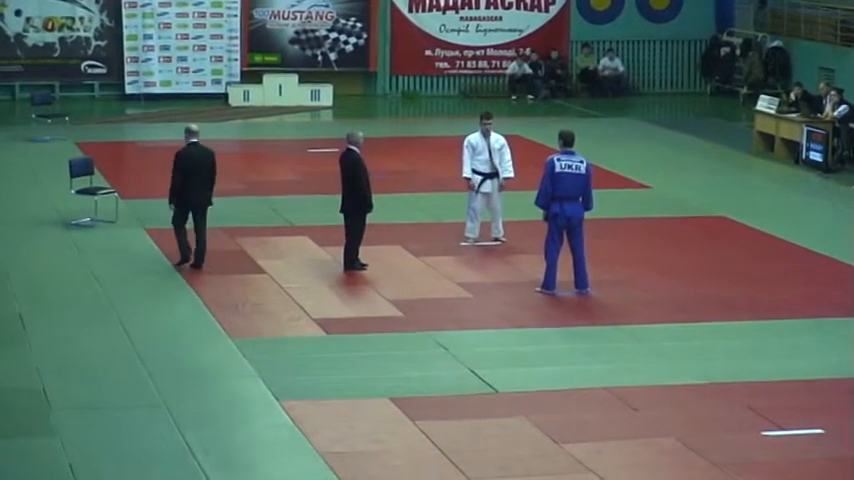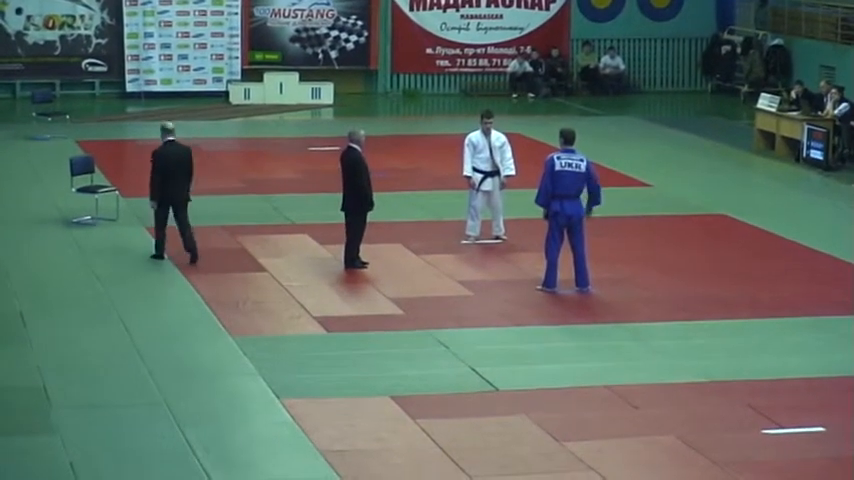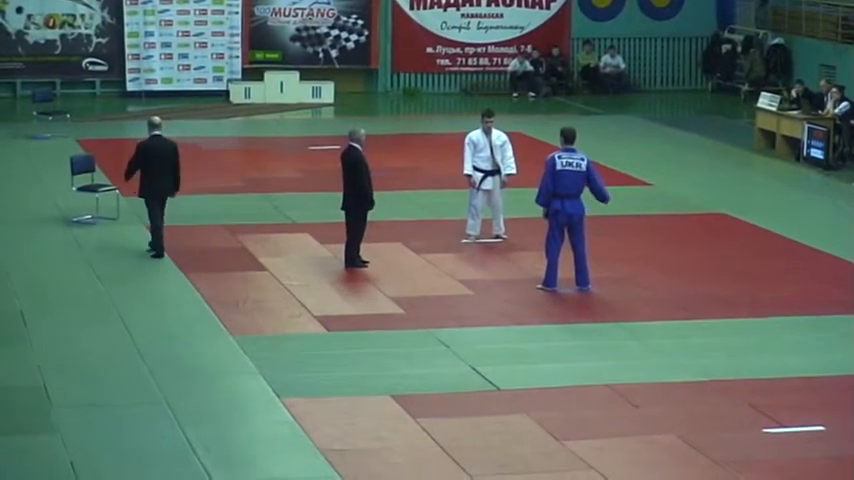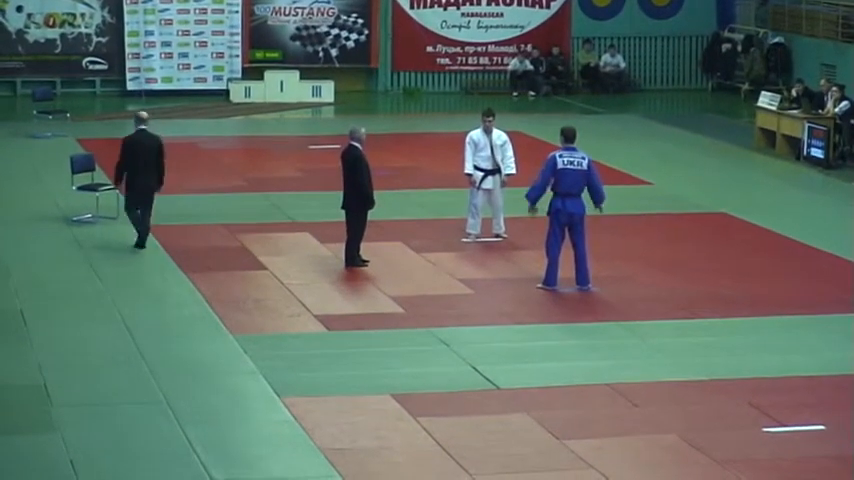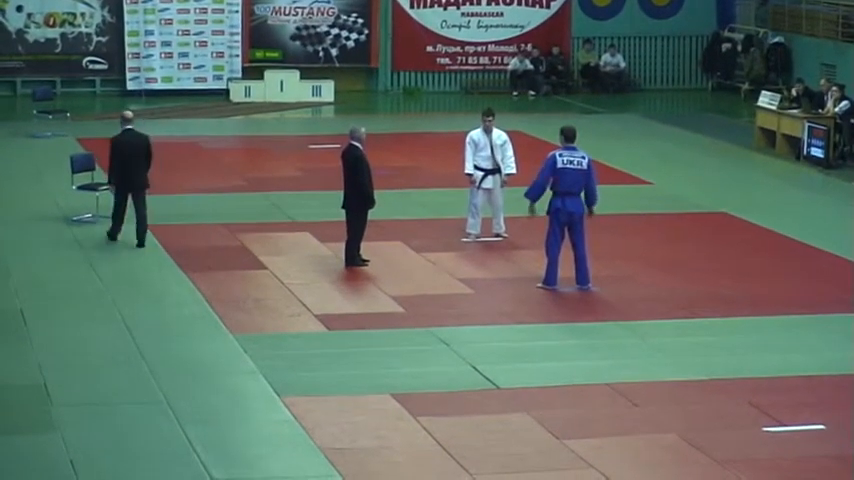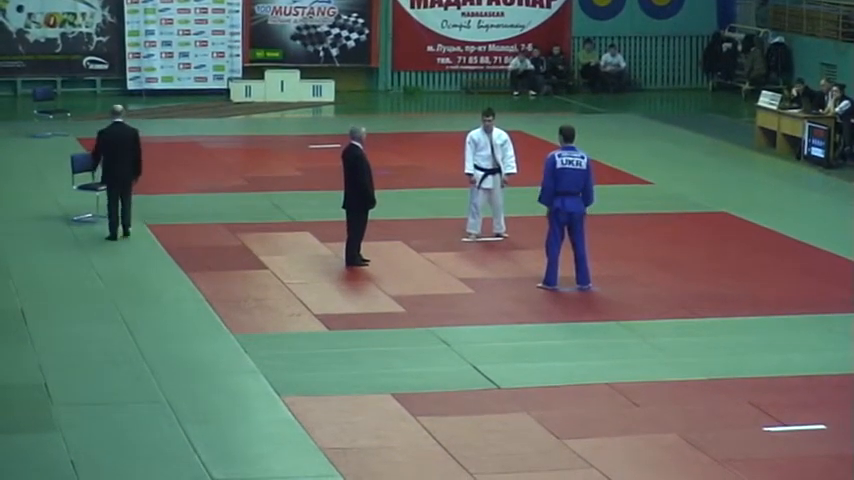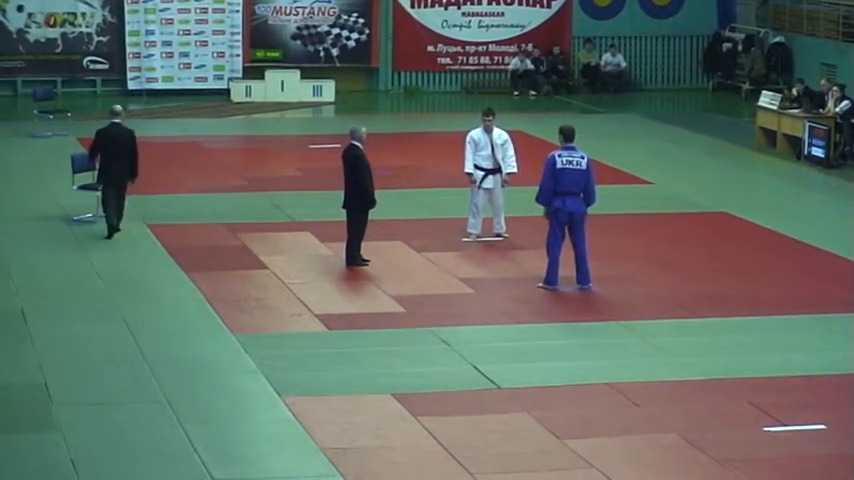
dt=0.3s
person 1, frame 1
left shoulder: (553, 161)
right shoulder: (584, 163)
left elbow: (546, 187)
right elbow: (587, 190)
left wrist: (545, 208)
right wrist: (584, 209)
left hip: (557, 209)
right hip: (576, 210)
left knee: (553, 248)
right knee: (578, 249)
left ankle: (549, 286)
right ankle: (582, 286)
person 1, frame 2
left shoulder: (553, 159)
right shoulder: (584, 161)
left elbow: (546, 186)
right elbow: (594, 185)
left wrist: (545, 206)
right wrist: (591, 205)
left hip: (557, 207)
right hip: (576, 208)
left knee: (553, 246)
right knee: (578, 247)
left ankle: (550, 284)
right ankle: (583, 284)
person 1, frame 3
left shoulder: (553, 158)
right shoulder: (584, 160)
left elbow: (546, 186)
right elbow: (595, 183)
left wrist: (545, 206)
right wrist: (605, 197)
left hip: (557, 206)
right hip: (576, 206)
left knee: (553, 245)
right knee: (579, 246)
left ankle: (550, 283)
right ankle: (583, 283)
person 1, frame 4
left shoulder: (555, 157)
right shoulder: (585, 159)
left elbow: (542, 182)
right elbow: (595, 183)
left wrist: (532, 201)
right wrist: (598, 202)
left hip: (559, 205)
right hip: (577, 205)
left knee: (554, 245)
right knee: (579, 245)
left ankle: (550, 282)
right ankle: (584, 282)
person 1, frame 5
left shoulder: (554, 156)
right shoulder: (585, 158)
left elbow: (541, 181)
right elbow: (591, 186)
left wrist: (532, 202)
right wrist: (590, 205)
left hip: (559, 204)
right hip: (577, 204)
left knee: (554, 244)
right knee: (579, 244)
left ankle: (550, 282)
right ankle: (583, 282)
person 1, frame 6
left shoulder: (554, 157)
right shoulder: (584, 158)
left elbow: (548, 184)
right elbow: (588, 186)
left wrist: (548, 205)
right wrist: (584, 205)
left hip: (559, 204)
right hip: (576, 205)
left knee: (554, 244)
right knee: (579, 244)
left ankle: (551, 281)
right ankle: (584, 281)
person 1, frame 7
left shoulder: (554, 157)
right shoulder: (584, 158)
left elbow: (547, 184)
right elbow: (589, 186)
left wrist: (546, 205)
right wrist: (586, 205)
left hip: (559, 204)
right hip: (577, 205)
left knee: (554, 244)
right knee: (579, 244)
left ankle: (551, 281)
right ankle: (584, 281)
person 2, frame 1
left shoulder: (346, 155)
right shoulder: (355, 158)
right elbow: (361, 183)
right wrist: (368, 202)
left hip: (350, 201)
right hip: (357, 202)
left knee: (353, 232)
right knee: (355, 232)
left ankle: (352, 259)
right ankle: (350, 262)
person 2, frame 2
left shoulder: (347, 153)
right shoulder: (356, 157)
right elbow: (362, 182)
right wrist: (369, 200)
left hip: (350, 199)
right hip: (358, 200)
left knee: (354, 230)
right knee: (356, 231)
left ankle: (353, 257)
right ankle: (351, 260)
person 2, frame 3
left shoulder: (347, 152)
right shoulder: (357, 156)
right elbow: (362, 181)
right wrist: (369, 199)
left hip: (351, 198)
right hip: (358, 199)
left knee: (355, 229)
right knee: (356, 230)
left ankle: (354, 256)
right ankle: (351, 260)
person 2, frame 4
left shoulder: (347, 151)
right shoulder: (357, 155)
right elbow: (362, 180)
right wrist: (369, 199)
left hip: (351, 197)
right hip: (358, 199)
left knee: (355, 228)
right knee: (356, 229)
left ankle: (354, 255)
right ankle: (351, 259)
person 2, frame 5
left shoulder: (348, 151)
right shoulder: (357, 154)
right elbow: (363, 179)
right wrist: (370, 198)
left hip: (351, 196)
right hip: (358, 198)
left knee: (355, 228)
right knee: (356, 228)
left ankle: (354, 255)
right ankle: (352, 258)
person 2, frame 6
left shoulder: (348, 150)
right shoulder: (358, 154)
right elbow: (363, 179)
right wrist: (370, 198)
left hip: (352, 196)
right hip: (359, 198)
left knee: (356, 228)
right knee: (356, 228)
left ankle: (354, 255)
right ankle: (352, 258)
person 2, frame 7
left shoulder: (348, 150)
right shoulder: (358, 154)
right elbow: (363, 179)
right wrist: (371, 198)
left hip: (352, 196)
right hip: (359, 198)
left knee: (356, 228)
right knee: (357, 228)
left ankle: (355, 255)
right ankle: (352, 258)
person 3, frame 1
left shoulder: (181, 154)
right shoulder: (209, 153)
left elbow: (176, 179)
right elbow: (213, 175)
left wrist: (172, 200)
left hip: (185, 197)
right hip: (203, 197)
left knee: (178, 224)
right knee: (200, 229)
left ankle: (186, 254)
right ankle: (199, 261)
person 3, frame 2
left shoulder: (158, 153)
right shoulder: (186, 150)
left elbow: (155, 177)
right elbow: (190, 172)
left wrist: (153, 198)
left hip: (164, 195)
right hip: (181, 194)
left knee: (160, 224)
right knee: (184, 223)
left ankle: (159, 252)
right ankle: (193, 253)
person 3, frame 3
left shoulder: (143, 146)
right shoulder: (171, 145)
left elbow: (134, 164)
right elbow: (176, 168)
left wrist: (127, 176)
right wrist: (175, 187)
left hip: (150, 188)
right hip: (166, 187)
left knee: (155, 218)
right knee: (158, 216)
left ankle: (159, 249)
right ankle: (155, 243)
person 3, frame 4
left shoulder: (128, 140)
right shoulder: (156, 140)
left elbow: (122, 162)
right elbow: (161, 163)
left wrist: (118, 180)
right wrist: (159, 182)
left hip: (134, 182)
right hip: (151, 182)
left knee: (131, 209)
right knee: (146, 211)
left ankle: (142, 233)
right ankle: (142, 240)
person 3, frame 5
left shoulder: (116, 140)
right shoulder: (144, 138)
left elbow: (113, 163)
right elbow: (148, 159)
left wrist: (111, 182)
left hip: (122, 181)
right hip: (139, 180)
left knee: (119, 206)
right knee: (141, 208)
left ankle: (114, 233)
right ankle: (141, 238)
person 3, frame 6
left shoulder: (104, 133)
right shoulder: (133, 132)
left elbow: (97, 154)
right elbow: (138, 154)
right wrist: (137, 172)
left hip: (110, 174)
right hip: (128, 173)
left knee: (113, 202)
right knee: (126, 200)
left ankle: (113, 233)
right ankle: (126, 227)
person 3, frame 7
left shoulder: (102, 132)
right shoulder: (129, 133)
left elbow: (93, 151)
right elbow: (134, 155)
left wrist: (93, 159)
right wrist: (133, 174)
left hip: (106, 173)
right hip: (123, 172)
left knee: (107, 200)
right knee: (119, 198)
left ankle: (112, 224)
right ankle: (116, 224)
person 4, frame 1
left shoulder: (499, 140)
right shoulder: (471, 140)
left elbow: (506, 159)
right elbow: (467, 160)
left wrist: (504, 178)
right wrist: (468, 179)
left hip: (494, 179)
right hip: (478, 179)
left knee: (496, 208)
right knee: (474, 208)
left ankle: (498, 235)
right ankle: (471, 235)
person 4, frame 2
left shoulder: (500, 138)
right shoulder: (472, 138)
left elbow: (507, 157)
right elbow: (468, 158)
left wrist: (505, 176)
right wrist: (469, 177)
left hip: (495, 177)
right hip: (478, 176)
left knee: (497, 206)
right knee: (475, 206)
left ankle: (498, 232)
right ankle: (472, 234)
person 4, frame 3
left shoulder: (501, 137)
right shoulder: (472, 137)
left elbow: (508, 156)
right elbow: (468, 157)
left wrist: (506, 174)
right wrist: (469, 176)
left hip: (495, 176)
right hip: (479, 175)
left knee: (497, 205)
right knee: (475, 205)
left ankle: (498, 231)
right ankle: (472, 233)
person 4, frame 4
left shoulder: (502, 136)
right shoulder: (473, 136)
left elbow: (508, 156)
right elbow: (469, 156)
left wrist: (506, 174)
right wrist: (470, 175)
left hip: (496, 175)
right hip: (479, 175)
left knee: (497, 204)
right knee: (475, 204)
left ankle: (499, 231)
right ankle: (472, 232)
person 4, frame 5
left shoulder: (502, 136)
right shoulder: (473, 136)
left elbow: (508, 156)
right elbow: (469, 156)
left wrist: (506, 174)
right wrist: (470, 174)
left hip: (496, 175)
right hip: (479, 174)
left knee: (497, 204)
right knee: (475, 204)
left ankle: (499, 230)
right ankle: (473, 231)
person 4, frame 6
left shoulder: (502, 135)
right shoulder: (473, 135)
left elbow: (508, 155)
right elbow: (469, 156)
left wrist: (507, 174)
right wrist: (470, 174)
left hip: (496, 174)
right hip: (480, 174)
left knee: (498, 204)
right knee: (476, 204)
left ankle: (499, 230)
right ankle: (473, 231)
person 4, frame 7
left shoulder: (502, 135)
right shoulder: (473, 135)
left elbow: (509, 155)
right elbow: (469, 155)
left wrist: (507, 173)
right wrist: (470, 174)
left hip: (497, 174)
right hip: (480, 174)
left knee: (498, 204)
right knee: (476, 204)
left ankle: (499, 230)
right ankle: (473, 231)
